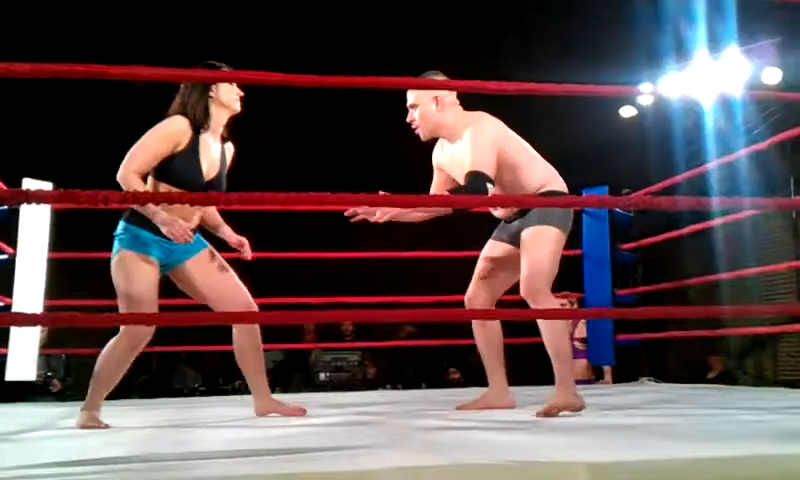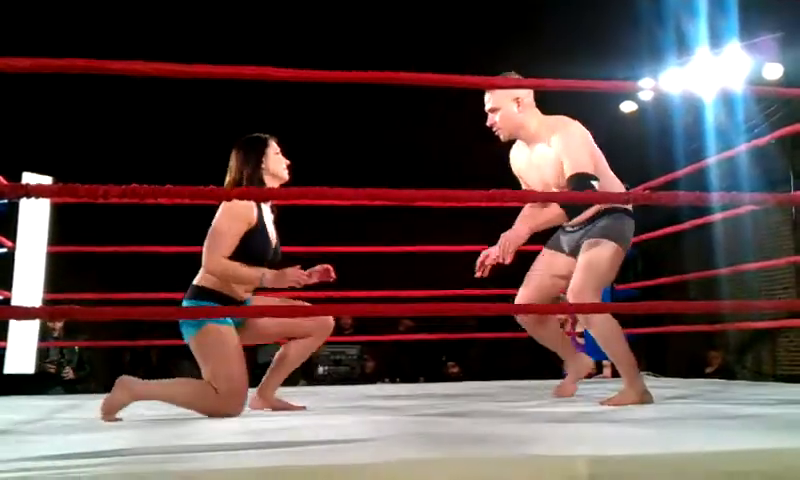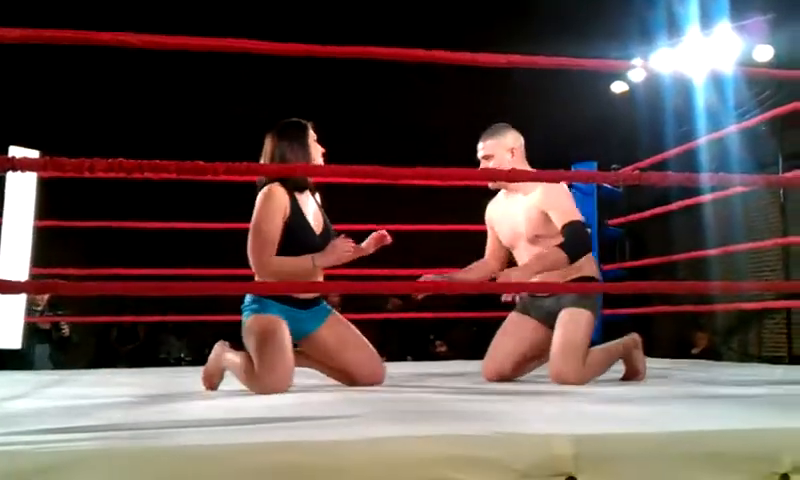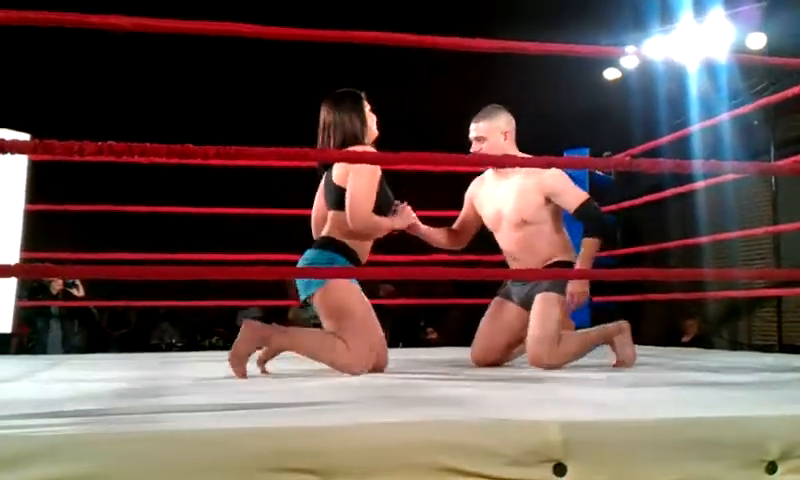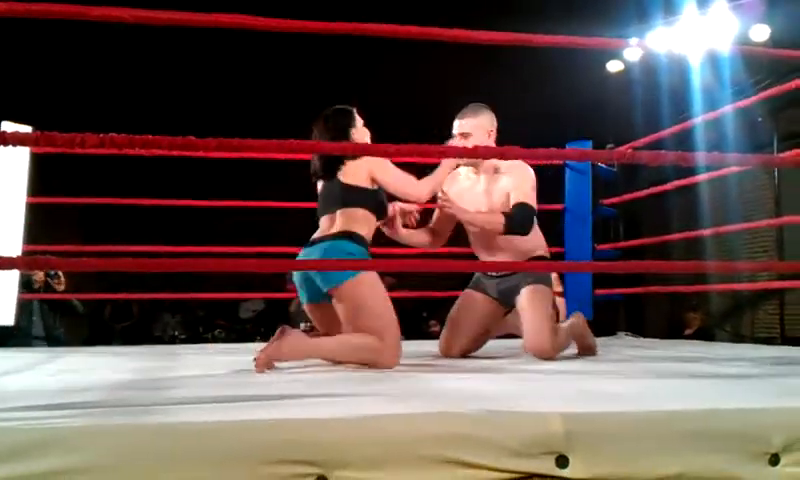
dt=1s
person 1, frame 1
left shoulder: (227, 148)
right shoulder: (179, 127)
right elbow: (127, 174)
left wrist: (227, 233)
right wrist: (159, 217)
left hip: (186, 243)
right hip: (140, 235)
left knee: (245, 310)
right knee: (138, 330)
left ankle: (263, 399)
right ankle: (90, 407)
person 1, frame 2
left shoulder: (265, 210)
right shoulder: (241, 203)
right elbow: (212, 263)
left wrist: (301, 277)
right wrist: (270, 278)
left hip: (241, 309)
right hip: (208, 307)
left knee: (322, 321)
right knee: (229, 402)
left ankle: (265, 392)
right ankle: (132, 389)
person 1, frame 3
left shoulder: (312, 196)
right shoulder: (275, 195)
right elbow: (262, 265)
left wrist: (361, 249)
right wrist: (321, 259)
left hip: (313, 308)
right hip: (269, 306)
left knee: (373, 374)
right knee: (273, 383)
left ankle: (292, 357)
right ankle: (226, 356)
person 1, frame 4
left shoulder: (336, 165)
right shoulder: (364, 154)
right elbow: (356, 221)
left wrist: (382, 226)
right wrist: (394, 221)
left hip: (323, 261)
right hip: (328, 264)
left knee: (376, 360)
right knee: (357, 360)
left ankle: (282, 337)
right ankle: (265, 333)
person 1, frame 5
left shoulder: (325, 177)
right shoulder: (368, 161)
right elbow: (418, 194)
left wrist: (387, 213)
right wrist: (447, 164)
left hip: (310, 260)
right hip: (342, 255)
left knee: (345, 349)
right knee: (388, 354)
left ankle: (296, 342)
right ankle: (296, 344)
person 2, frame 1
left shoulder: (481, 128)
right shoulder: (443, 152)
left elbow: (476, 191)
right elbow: (437, 205)
left wrist: (405, 205)
right wrist: (386, 211)
left hip: (546, 204)
right hip: (511, 219)
left knee: (533, 289)
right knee: (477, 299)
left ankle: (567, 391)
right ankle: (498, 391)
person 2, frame 2
left shoulder: (565, 133)
right shoulder: (518, 155)
left elbow: (584, 194)
right elbow: (535, 206)
left wrist: (526, 229)
right wrist: (502, 247)
left hip: (609, 220)
right hip: (569, 232)
left knee: (579, 301)
right knee: (525, 308)
left ankle: (636, 386)
right ankle: (575, 364)
person 2, frame 3
left shoulder: (548, 189)
right shoulder: (495, 209)
left elbow: (579, 242)
right elbow: (493, 263)
left wrist: (525, 271)
right wrist: (447, 279)
left hip: (576, 289)
right hip: (536, 299)
left knee: (565, 374)
right knee: (493, 371)
left ankle: (626, 346)
right ankle: (557, 347)
person 2, frame 4
left shoulder: (541, 175)
right shoulder: (478, 188)
left elbow: (594, 219)
right elbow: (457, 237)
right wrist: (419, 229)
left hip: (555, 276)
right hip: (517, 284)
left knee: (541, 358)
right knee: (482, 356)
left ankle: (612, 331)
right ankle: (546, 333)
person 2, frame 5
left shoulder: (516, 172)
right shoulder: (454, 182)
left elbow: (523, 224)
right elbow: (435, 236)
left wrist: (468, 215)
right wrist: (400, 233)
left hip: (528, 269)
right hip: (487, 277)
left knee: (542, 349)
right knee: (449, 348)
left ankle: (574, 326)
right ankle: (513, 321)
